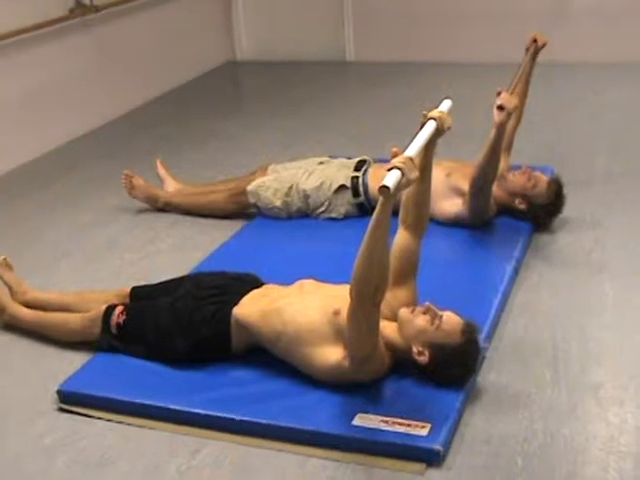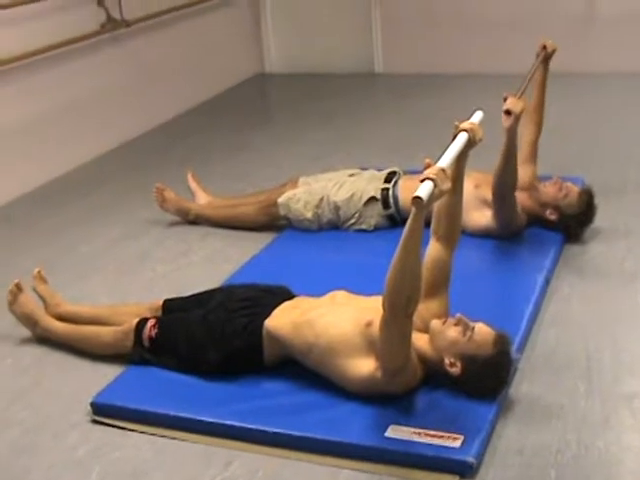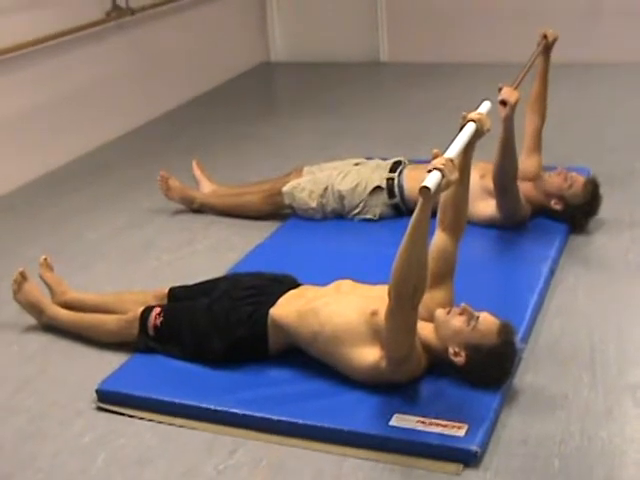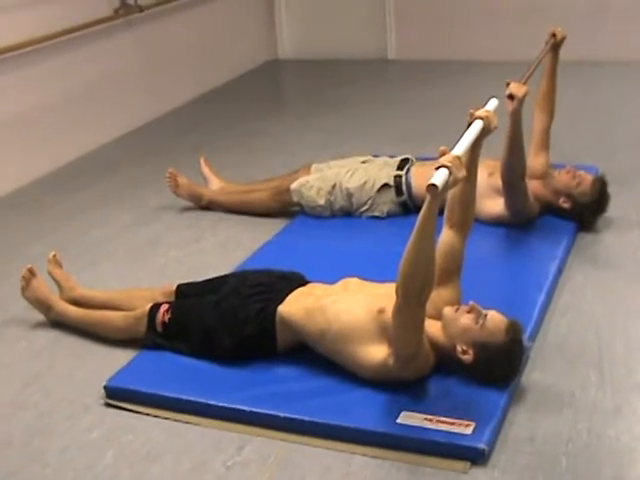
dt=0.5s
person 1, frame 1
left shoulder: (367, 361)
right shoulder: (398, 313)
left elbow: (364, 297)
right elbow: (411, 234)
left wrist: (386, 200)
right wrist: (427, 149)
left hip: (218, 328)
right hip: (247, 288)
left knee: (102, 324)
right knee: (124, 297)
person 1, frame 2
left shoulder: (399, 372)
right shoulder: (429, 322)
left elbow: (395, 309)
right elbow: (444, 244)
left wrist: (418, 211)
right wrist: (461, 162)
left hip: (251, 338)
right hip: (279, 299)
left knee: (134, 336)
right knee: (156, 310)
left ankle: (45, 325)
right ankle: (62, 309)
person 1, frame 3
left shoulder: (404, 361)
right shoulder: (435, 311)
left elbow: (401, 297)
right elbow: (449, 234)
left wrist: (426, 199)
right wrist: (468, 148)
left hip: (257, 327)
right hip: (284, 288)
left knee: (139, 323)
right knee: (163, 296)
left ankle: (49, 312)
right ankle: (67, 296)
person 1, frame 4
left shoulder: (412, 360)
right shoulder: (442, 310)
left elbow: (408, 294)
right elbow: (457, 231)
left wrist: (433, 197)
right wrist: (475, 148)
left hip: (265, 324)
right hip: (293, 286)
left knee: (149, 320)
right knee: (173, 294)
left ankle: (59, 309)
right ankle: (78, 293)
person 2, frame 1
left shoulder: (479, 210)
right shoulder: (499, 177)
right elbow: (512, 118)
left wrist: (497, 127)
right wrist: (530, 59)
left hip: (349, 192)
right hip: (357, 168)
left knee: (246, 196)
right knee: (261, 174)
left ankle: (163, 199)
right ankle: (176, 189)
person 2, frame 2
left shoulder: (510, 220)
right shoulder: (527, 185)
left elbow: (501, 191)
right elbow: (533, 129)
left wrist: (507, 131)
right wrist: (544, 66)
left hip: (380, 204)
right hip: (386, 179)
left knee: (279, 208)
right knee: (291, 187)
left ankle: (193, 211)
right ankle: (210, 202)
person 2, frame 3
left shoulder: (515, 210)
right shoulder: (532, 175)
left elbow: (501, 182)
right elbow: (537, 120)
left wrist: (506, 121)
right wrist: (545, 57)
left hip: (385, 194)
right hip: (392, 169)
left knee: (282, 197)
right knee: (297, 175)
left ankle: (197, 199)
right ankle: (214, 190)
person 2, frame 4
left shoulder: (522, 207)
right shoulder: (540, 173)
left elbow: (509, 178)
right elbow: (545, 118)
left wrist: (513, 116)
right wrist: (554, 55)
left hip: (392, 190)
right hip: (400, 166)
left knee: (291, 194)
right knee: (305, 173)
left ankle: (206, 197)
right ankle: (222, 187)
